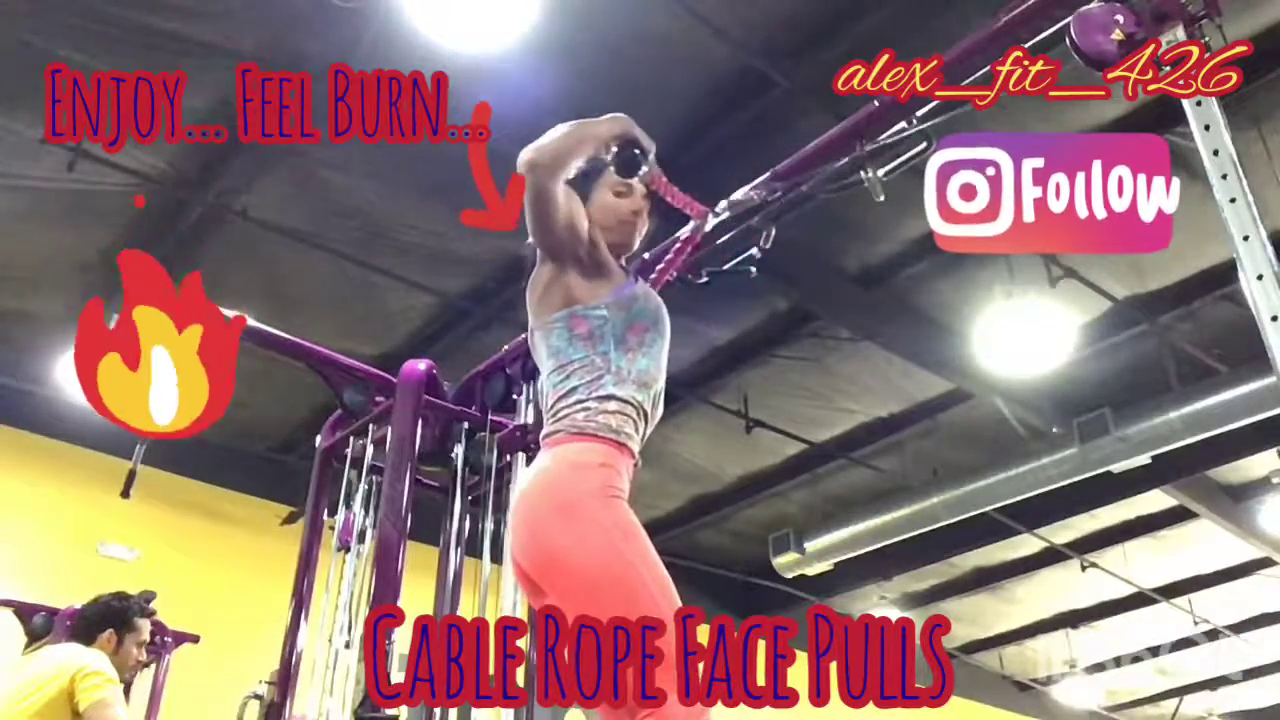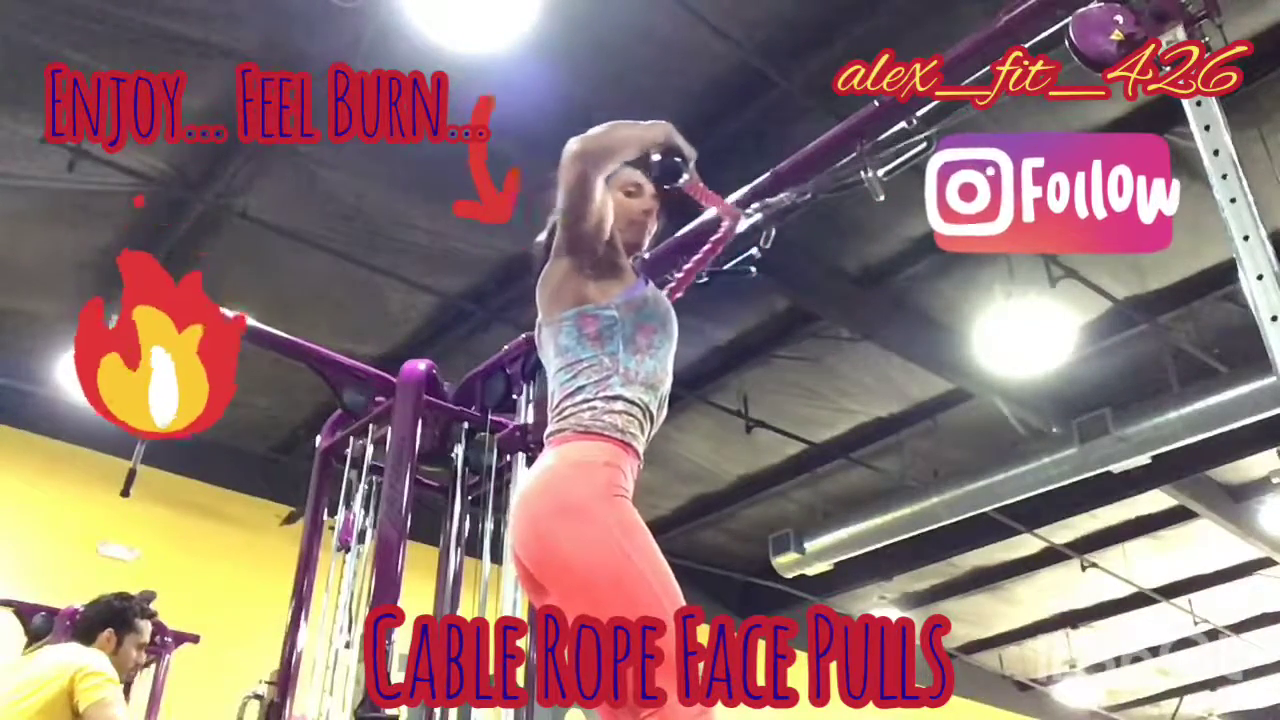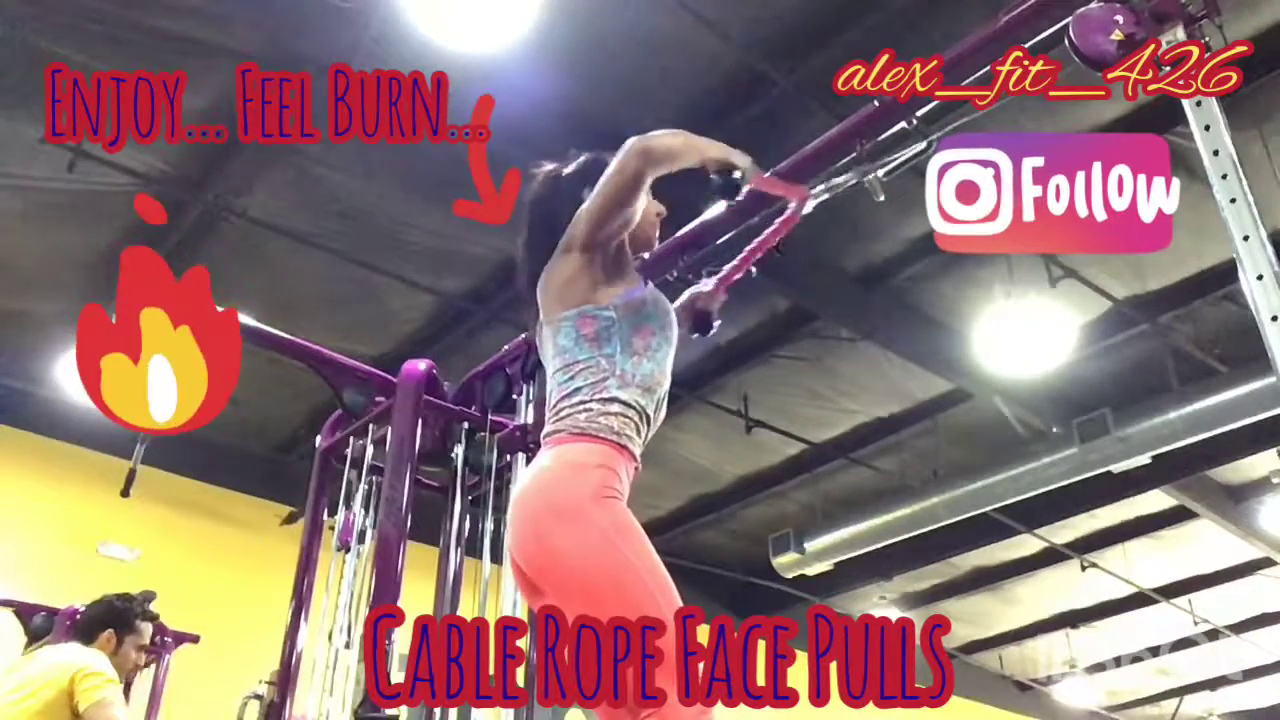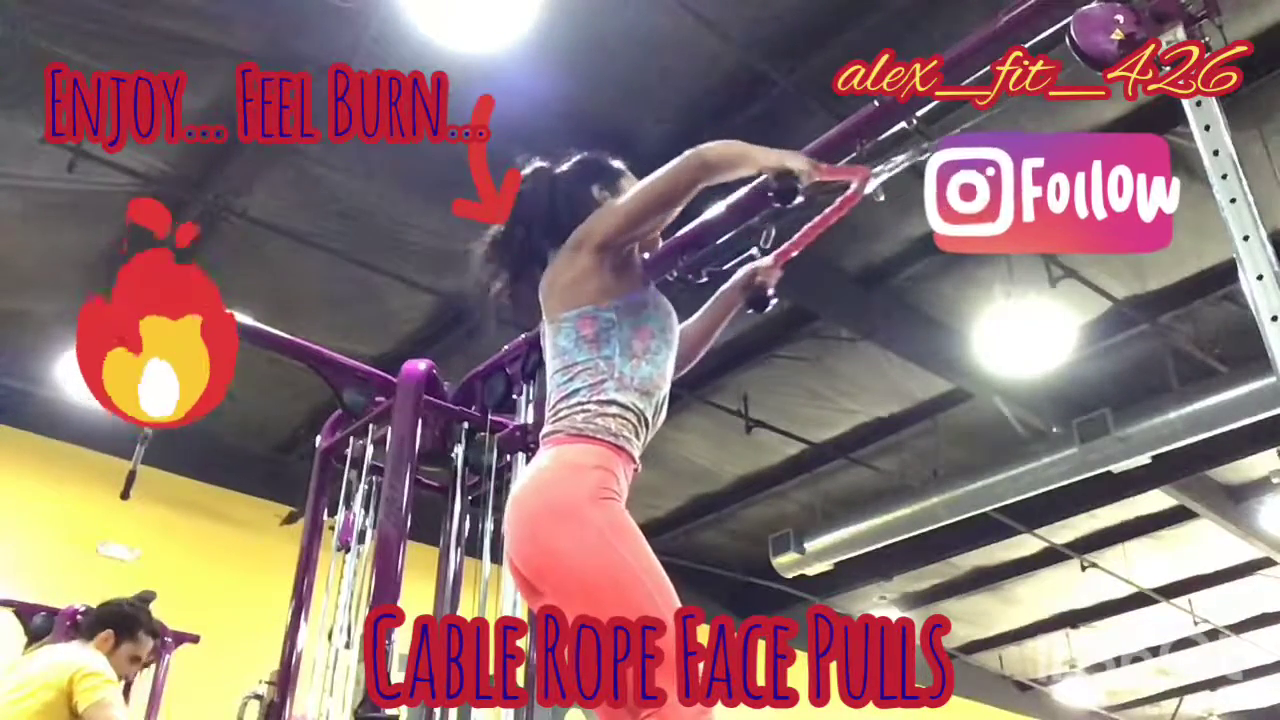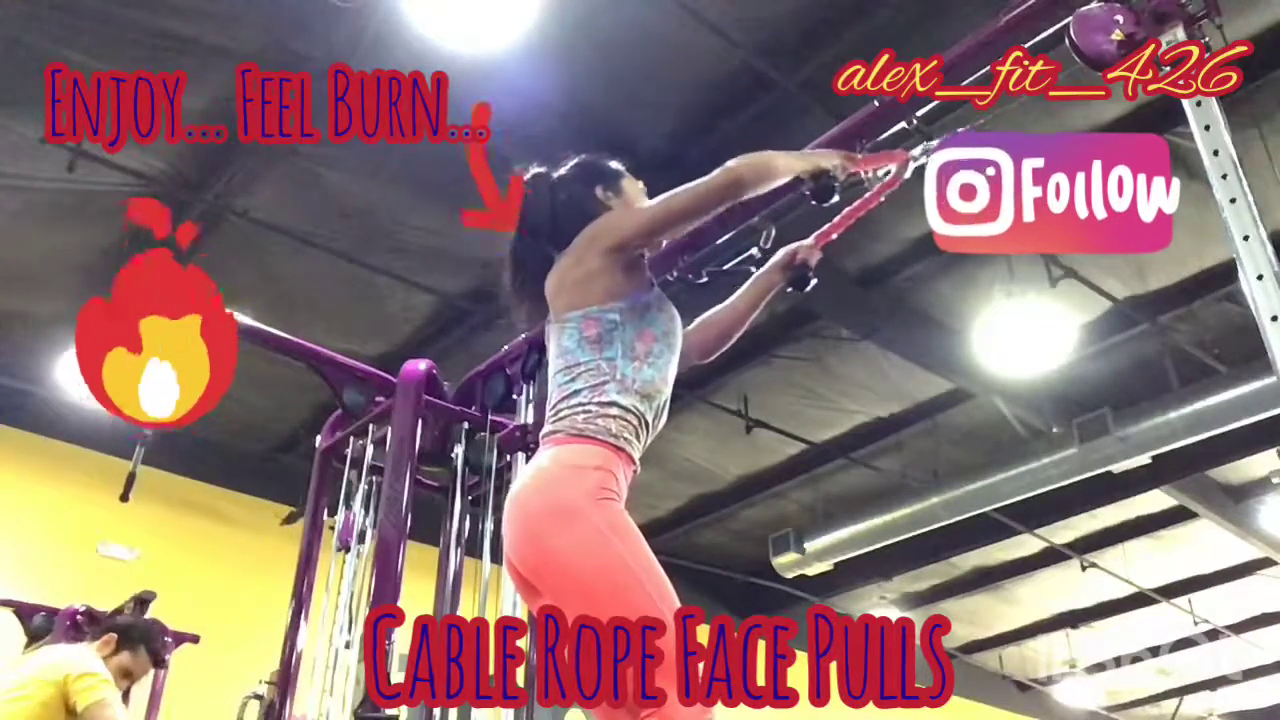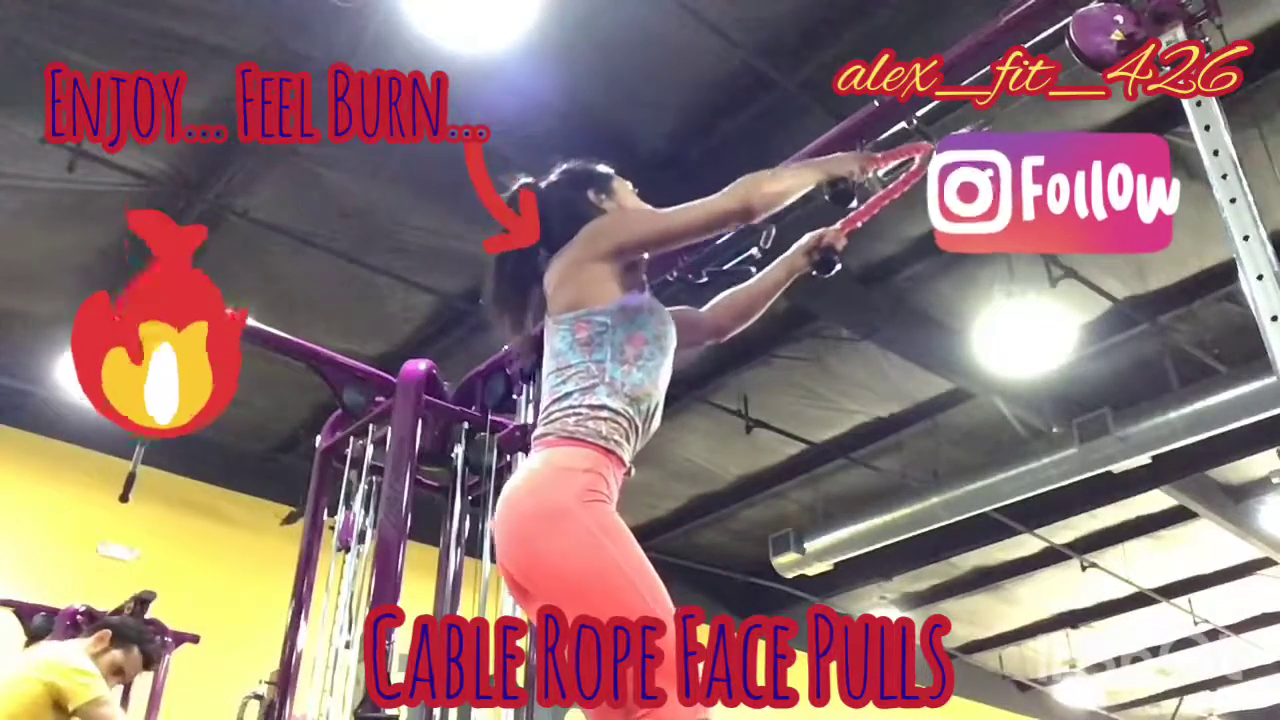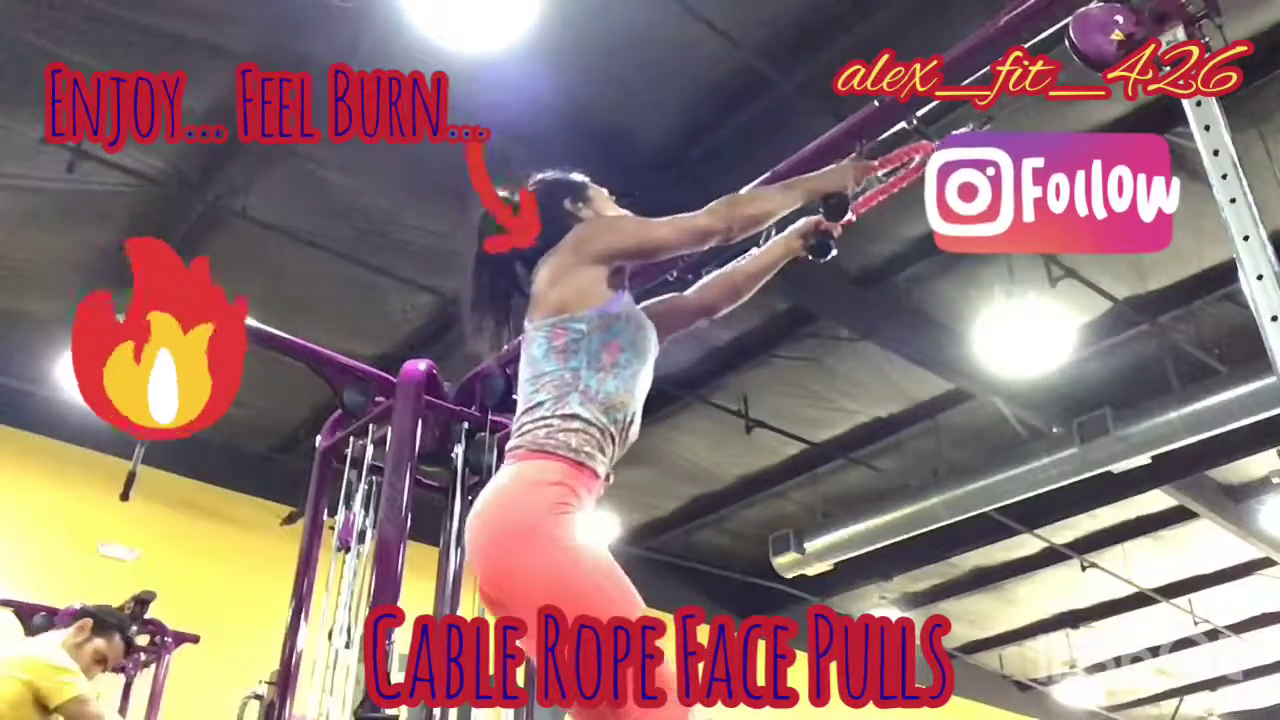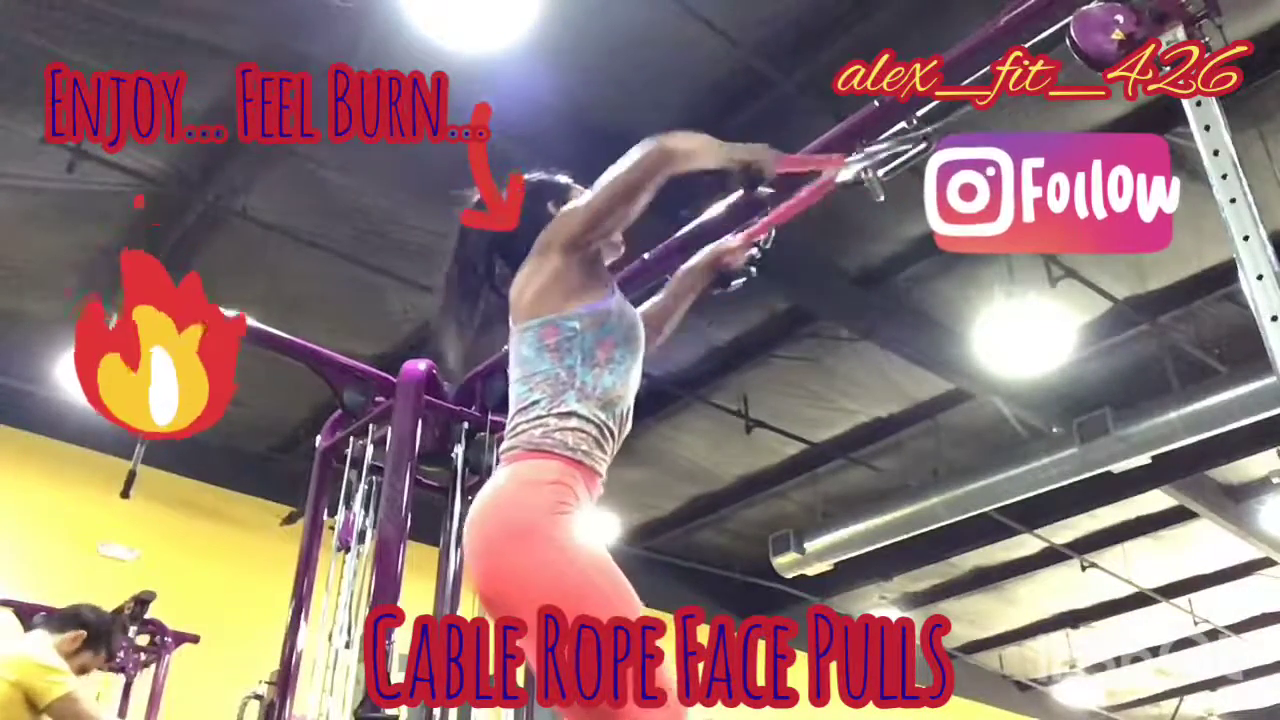
dt=0.3s
person 1, frame 1
left shoulder: (599, 294)
right shoulder: (570, 256)
right elbow: (537, 164)
left wrist: (633, 314)
right wrist: (609, 129)
left hip: (557, 502)
right hip: (575, 489)
person 1, frame 2
left shoulder: (585, 289)
right shoulder: (583, 253)
right elbow: (583, 155)
left wrist: (651, 315)
right wrist: (657, 134)
left hip: (562, 500)
right hip: (579, 489)
person 1, frame 3
left shoulder: (591, 287)
right shoulder: (587, 249)
left elbow: (631, 364)
right elbow: (642, 153)
left wrist: (684, 311)
right wrist: (723, 155)
left hip: (557, 501)
right hip: (575, 491)
person 1, frame 4
left shoulder: (582, 288)
right shoulder: (594, 246)
left elbow: (668, 357)
right elbow: (701, 162)
left wrist: (740, 287)
right wrist: (778, 159)
left hip: (556, 502)
right hip: (571, 493)
person 1, frame 5
left shoulder: (598, 288)
right shoulder: (601, 244)
left elbow: (696, 344)
right elbow: (732, 179)
left wrist: (776, 271)
right wrist: (812, 160)
left hip: (555, 502)
right hip: (571, 493)
person 1, frame 6
left shoulder: (626, 308)
right shoulder: (596, 242)
left elbow: (716, 321)
right elbow: (739, 202)
left wrist: (803, 255)
right wrist: (828, 167)
left hip: (548, 506)
right hip: (560, 498)
person 1, frame 7
left shoulder: (609, 309)
right shoulder: (580, 249)
left elbow: (704, 300)
right elbow: (721, 221)
left wrist: (795, 240)
right wrist: (820, 182)
left hip: (528, 520)
right hip: (533, 512)
person 1, frame 8
left shoulder: (566, 300)
right shoulder: (560, 251)
left elbow: (627, 342)
right elbow: (661, 153)
left wrist: (704, 267)
right wrist: (745, 156)
left hip: (524, 522)
right hip: (529, 513)
